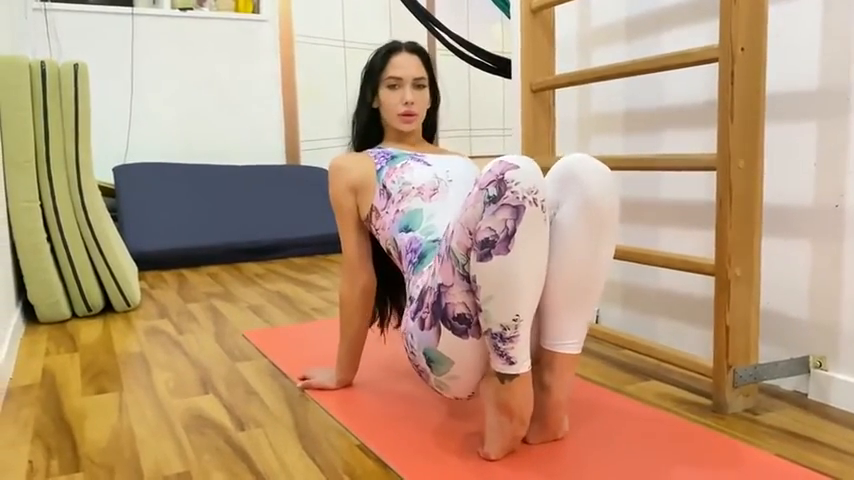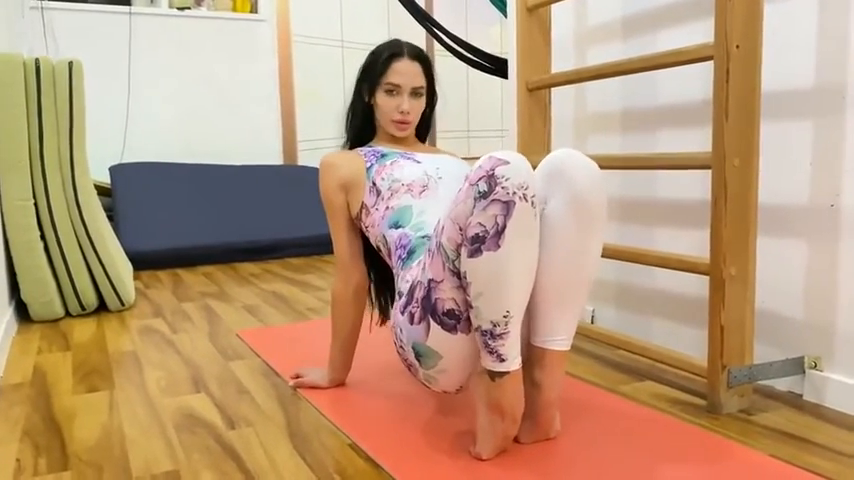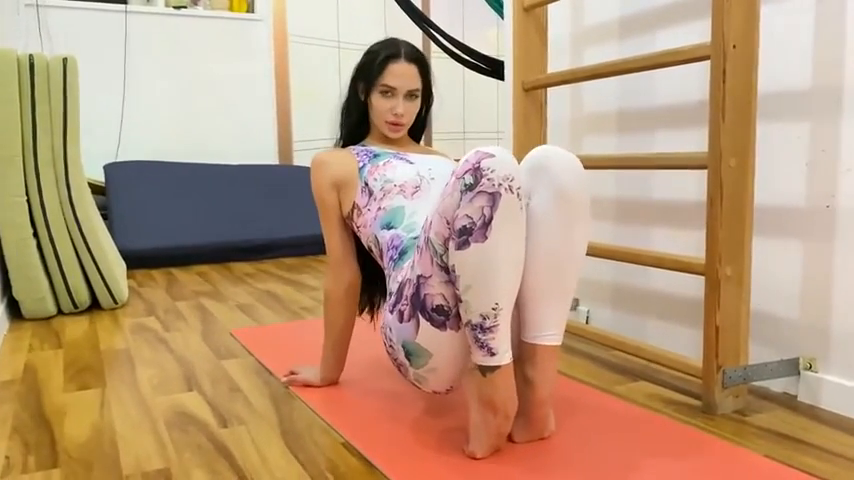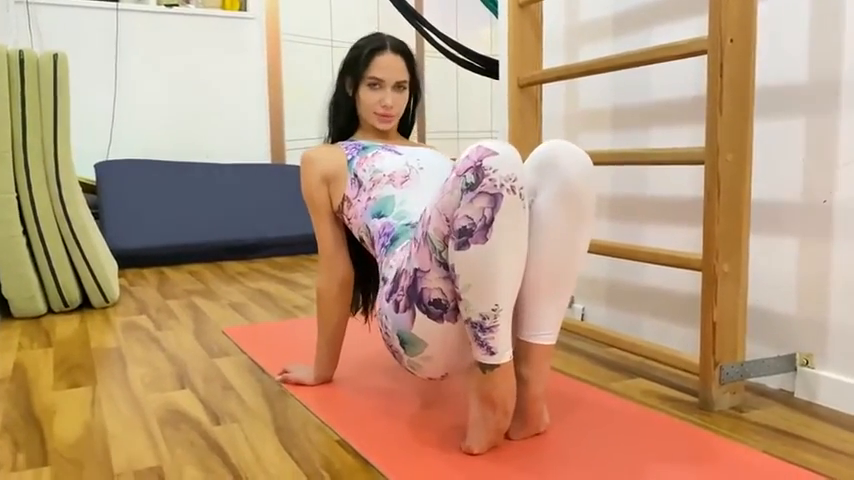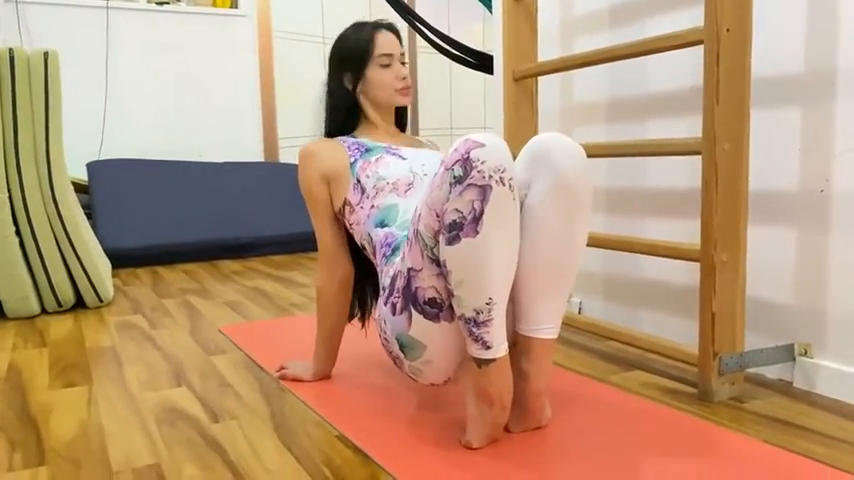
dt=0.4s
person 1, frame 1
left shoulder: (458, 161)
right shoulder: (352, 169)
right elbow: (359, 278)
left hip: (514, 321)
right hip: (446, 329)
left knee: (583, 173)
right knee: (513, 175)
left ankle: (550, 387)
right ankle: (507, 390)
person 1, frame 2
left shoulder: (451, 161)
right shoulder: (343, 167)
right elbow: (351, 275)
left hip: (505, 317)
right hip: (434, 327)
left knee: (569, 168)
right knee: (503, 171)
left ankle: (542, 385)
right ankle: (499, 388)
person 1, frame 3
left shoulder: (441, 160)
right shoulder: (335, 165)
right elbow: (344, 274)
left hip: (494, 313)
right hip: (426, 332)
left knee: (552, 165)
right knee: (489, 167)
left ankle: (535, 385)
right ankle: (491, 387)
person 1, frame 4
left shoulder: (430, 153)
right shoulder: (324, 161)
right elbow: (336, 269)
left hip: (490, 301)
right hip: (419, 311)
left knee: (561, 160)
right knee: (491, 160)
left ankle: (529, 379)
right ankle: (492, 379)
person 1, frame 5
left shoulder: (428, 149)
right shoulder: (324, 157)
right elbow: (336, 267)
left hip: (487, 306)
right hip: (423, 324)
left knee: (554, 151)
right knee: (480, 152)
left ankle: (529, 374)
right ankle: (488, 377)
